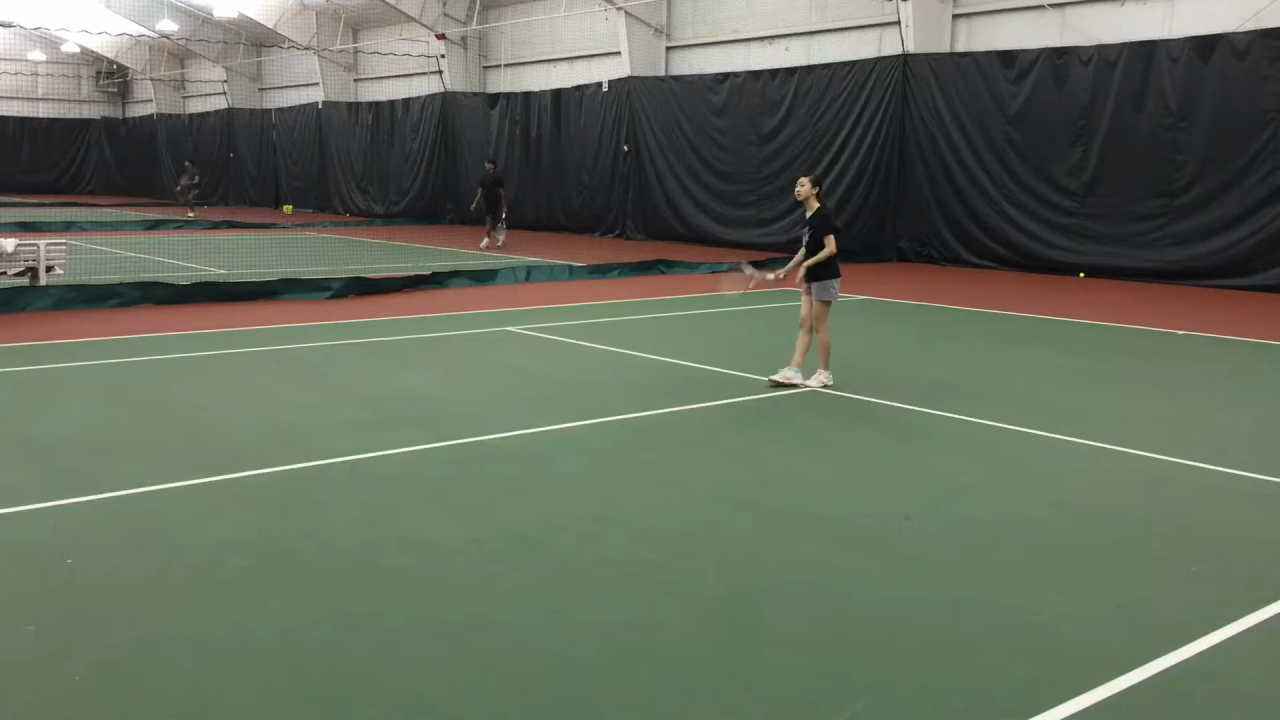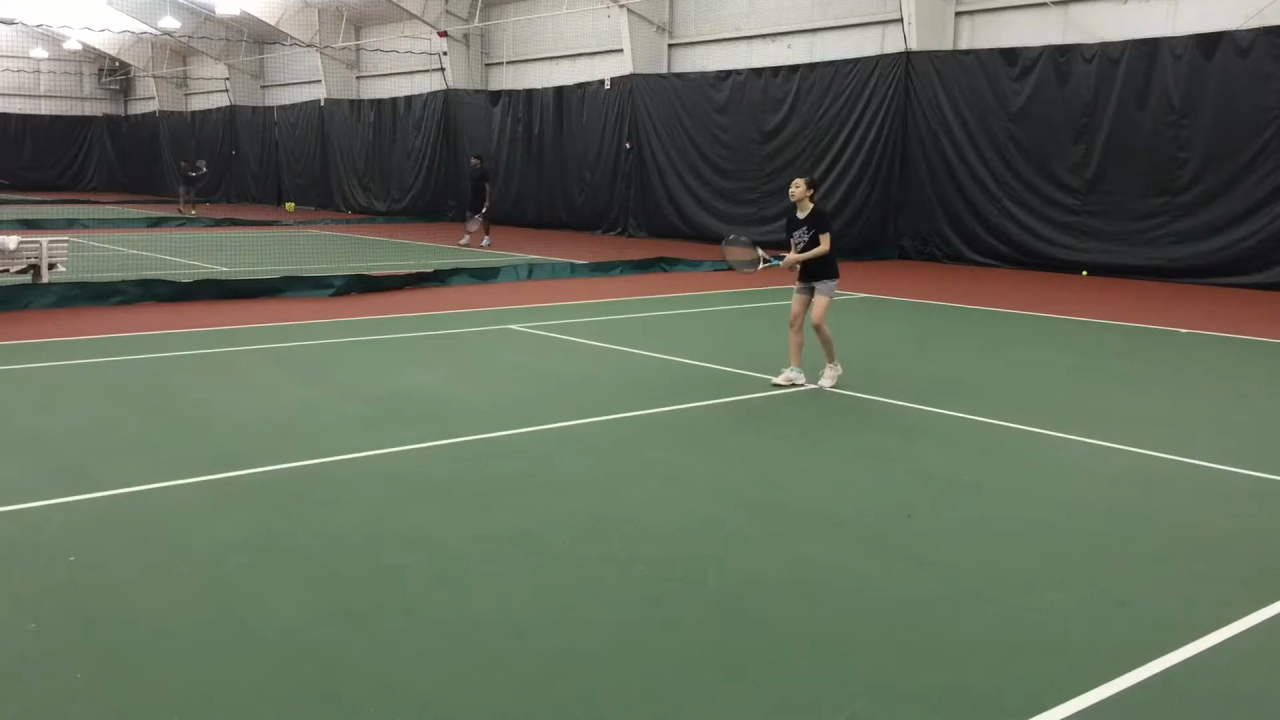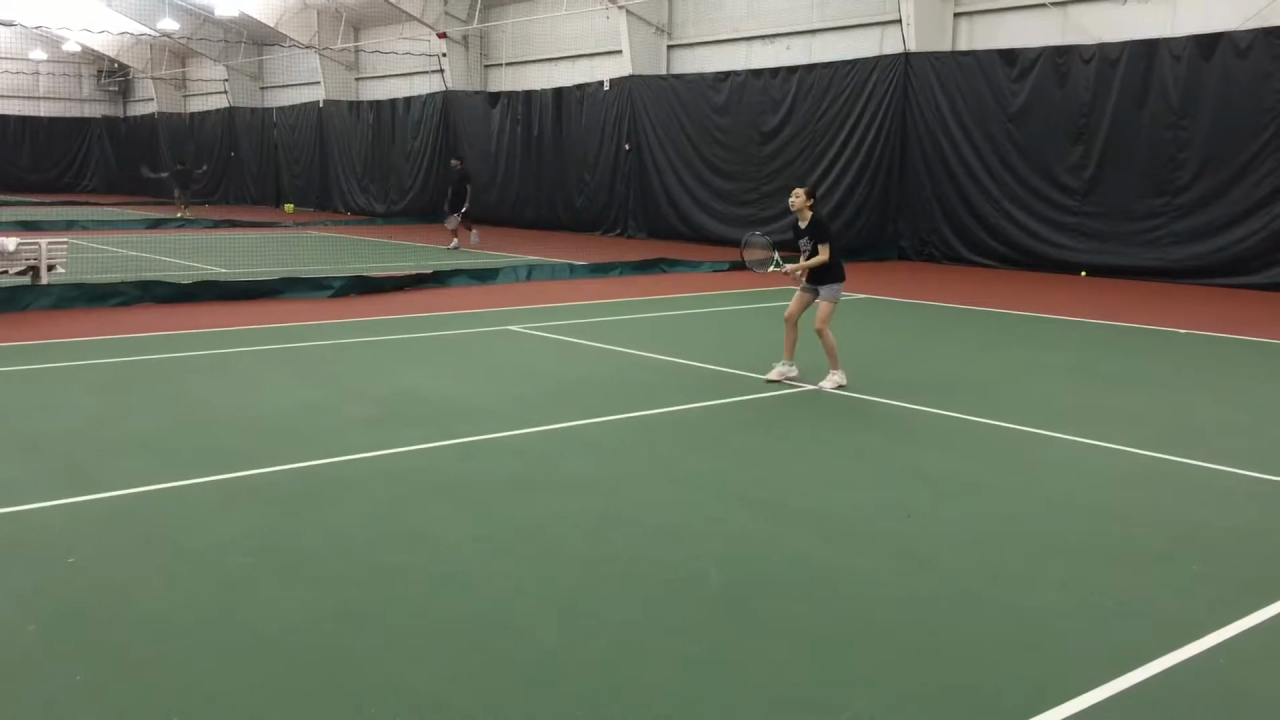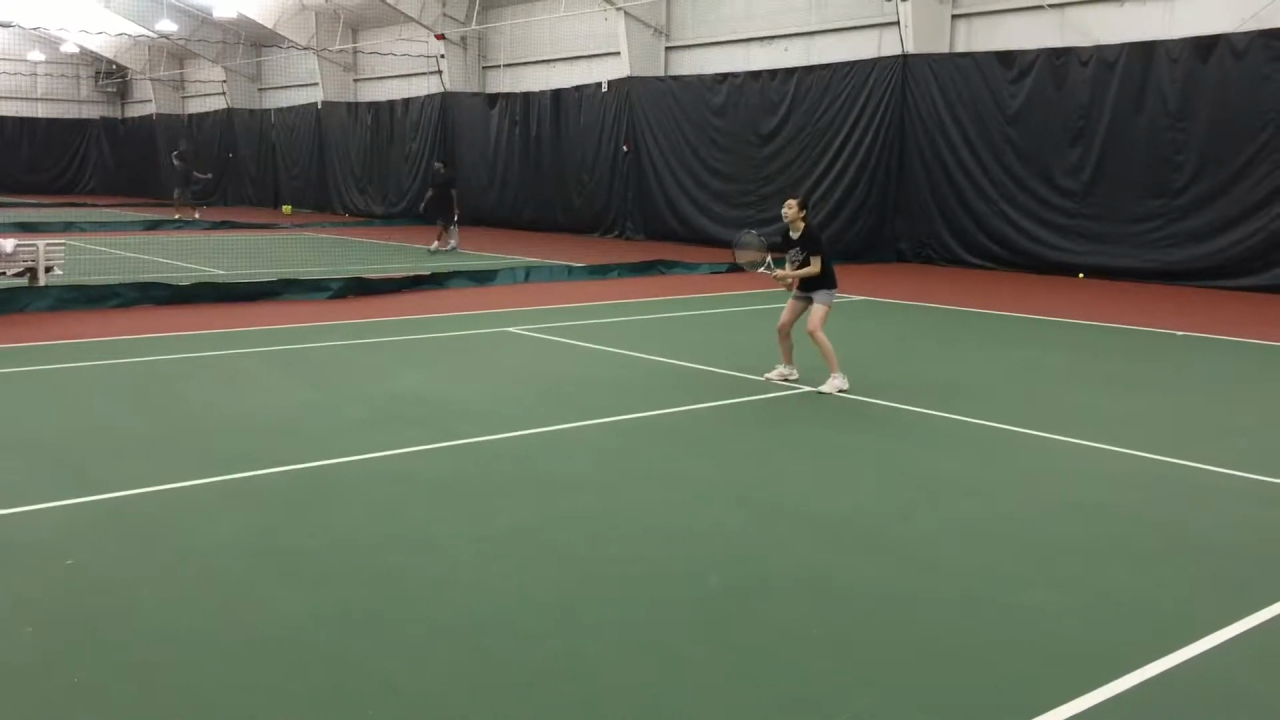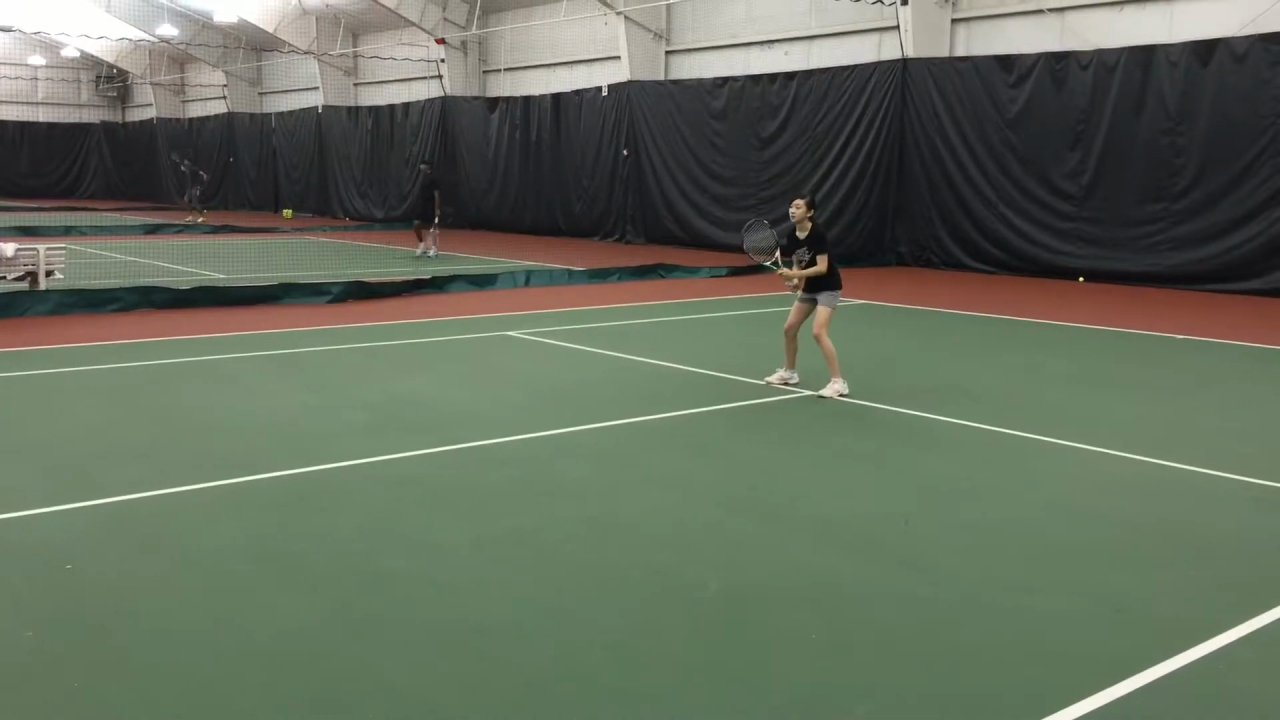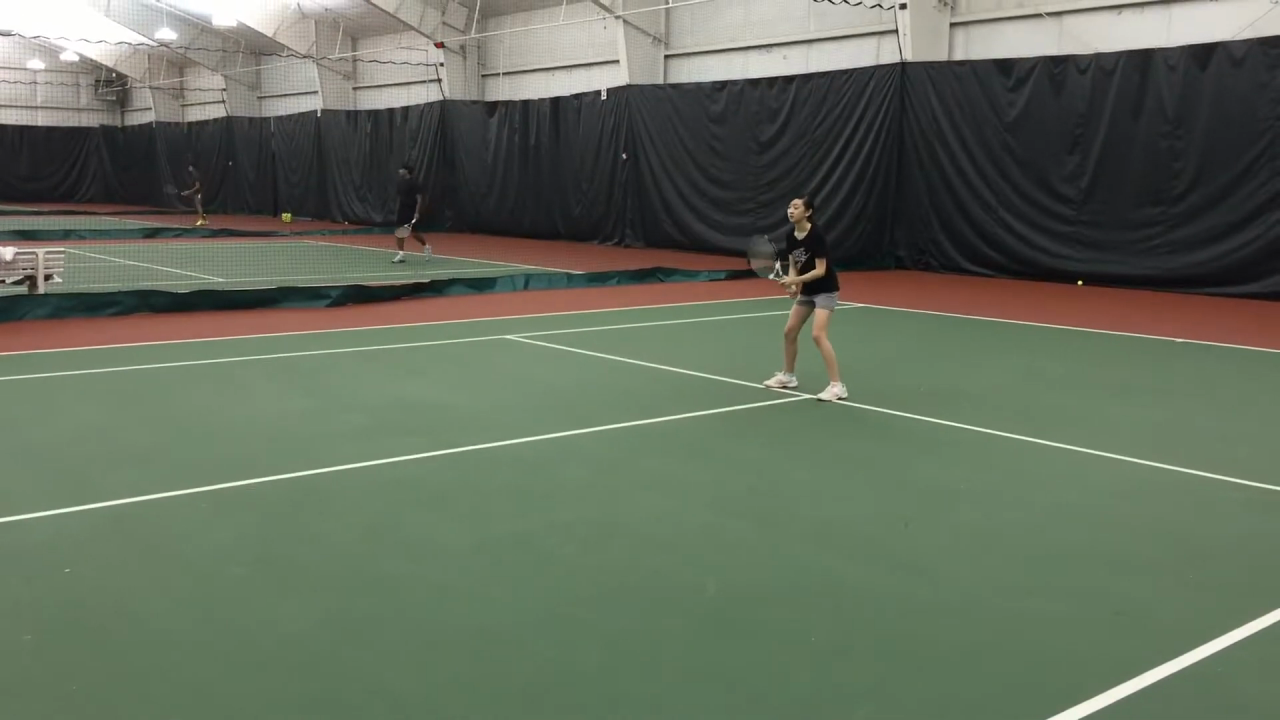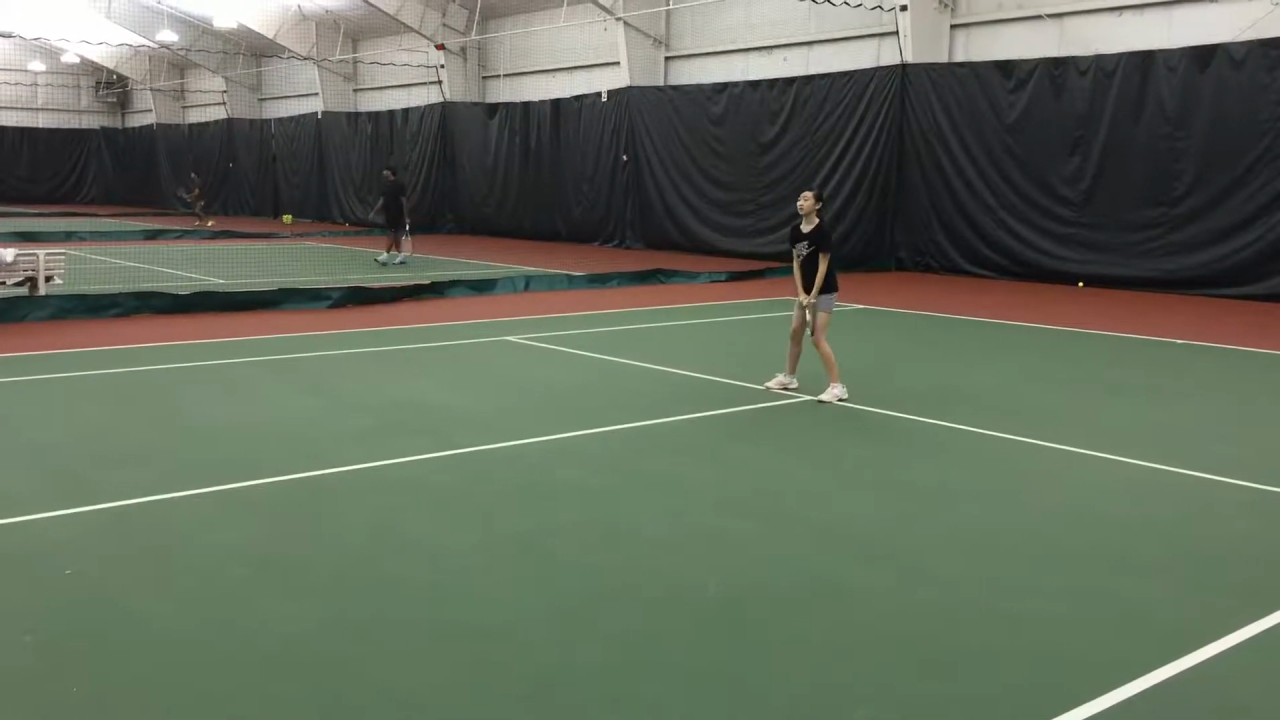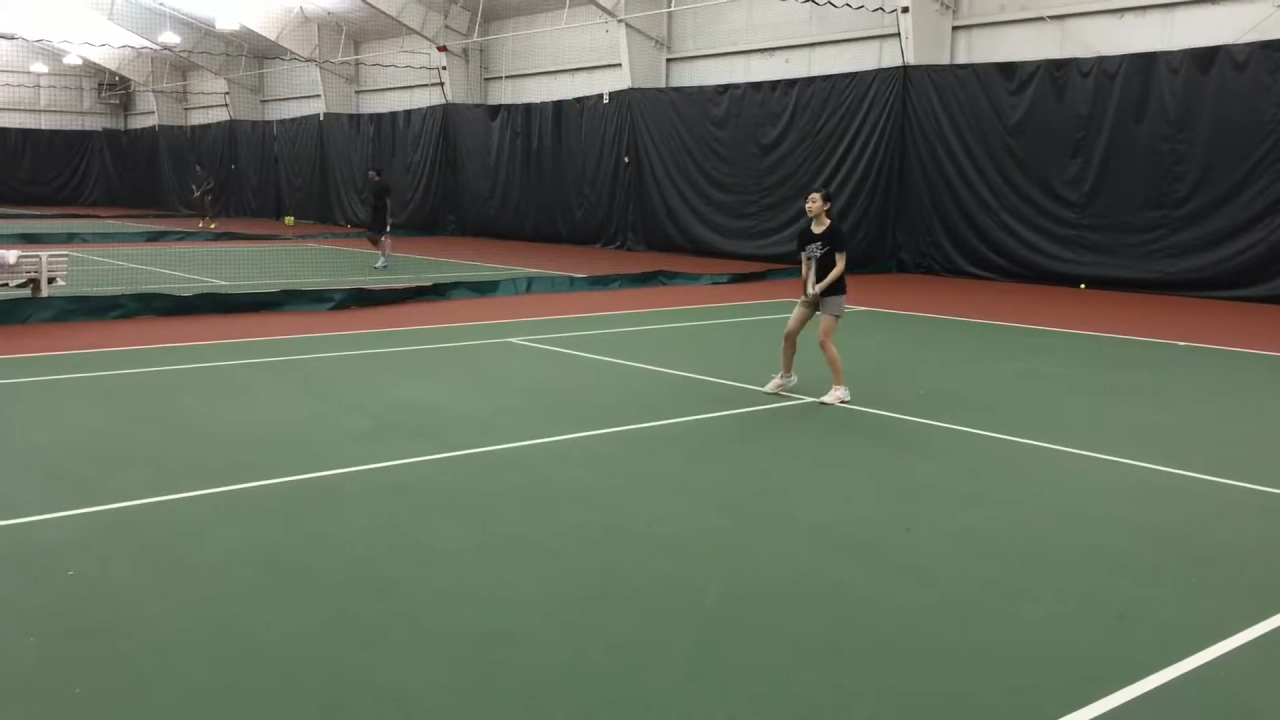
dt=0.4s
person 1, frame 1
left shoulder: (822, 215)
right shoulder: (808, 215)
left elbow: (831, 249)
left wrist: (806, 265)
right wrist: (787, 268)
left hip: (825, 276)
right hip: (812, 277)
left knee: (818, 325)
right knee: (804, 324)
left ankle: (824, 373)
right ankle: (793, 371)
person 1, frame 2
left shoulder: (819, 215)
right shoulder: (791, 219)
left elbow: (825, 247)
left wrist: (798, 257)
right wrist: (790, 261)
left hip: (826, 276)
right hip: (805, 277)
left knee: (817, 322)
right knee: (794, 322)
left ankle: (832, 365)
right ankle: (795, 371)
person 1, frame 3
left shoulder: (818, 222)
right shoulder: (796, 225)
left elbow: (824, 256)
left wrist: (797, 267)
right wrist: (799, 271)
left hip: (831, 278)
right hip: (812, 279)
left knee: (820, 326)
right knee: (790, 317)
left ankle: (837, 373)
right ankle: (787, 365)
person 1, frame 4
left shoulder: (811, 234)
right shoulder: (786, 235)
left elbow: (815, 269)
left wrist: (788, 275)
right wrist: (788, 279)
left hip: (823, 286)
right hip: (803, 287)
left knee: (814, 329)
right knee: (782, 326)
left ankle: (838, 377)
right ankle: (788, 368)
person 1, frame 5
left shoulder: (818, 234)
right shoulder: (792, 235)
left elbow: (822, 267)
left wrist: (794, 274)
right wrist: (795, 280)
left hip: (828, 288)
right hip: (809, 288)
left knee: (819, 332)
right knee: (789, 328)
left ankle: (838, 382)
right ankle: (789, 372)
person 1, frame 6
left shoulder: (816, 235)
right shoulder: (790, 236)
left elbow: (820, 270)
right elbow: (793, 266)
left wrist: (795, 281)
right wrist: (792, 285)
left hip: (825, 290)
right hip: (807, 290)
left knee: (818, 335)
right knee: (789, 331)
left ankle: (837, 385)
right ankle: (788, 375)
person 1, frame 7
left shoulder: (822, 231)
right shoulder: (795, 230)
left elbow: (823, 267)
right elbow: (796, 263)
left wrist: (813, 296)
right wrist: (801, 293)
left hip: (824, 291)
right hip: (806, 290)
left knee: (818, 338)
right knee: (795, 333)
left ankle: (837, 387)
right ankle: (789, 377)
person 1, frame 8
left shoulder: (835, 232)
right shoulder: (804, 233)
left elbow: (840, 265)
right elbow: (805, 265)
left wrist: (822, 286)
right wrist: (809, 287)
left hip: (833, 293)
right hip: (812, 292)
left knee: (824, 340)
right knee: (789, 332)
left ankle: (840, 389)
right ankle: (786, 376)
